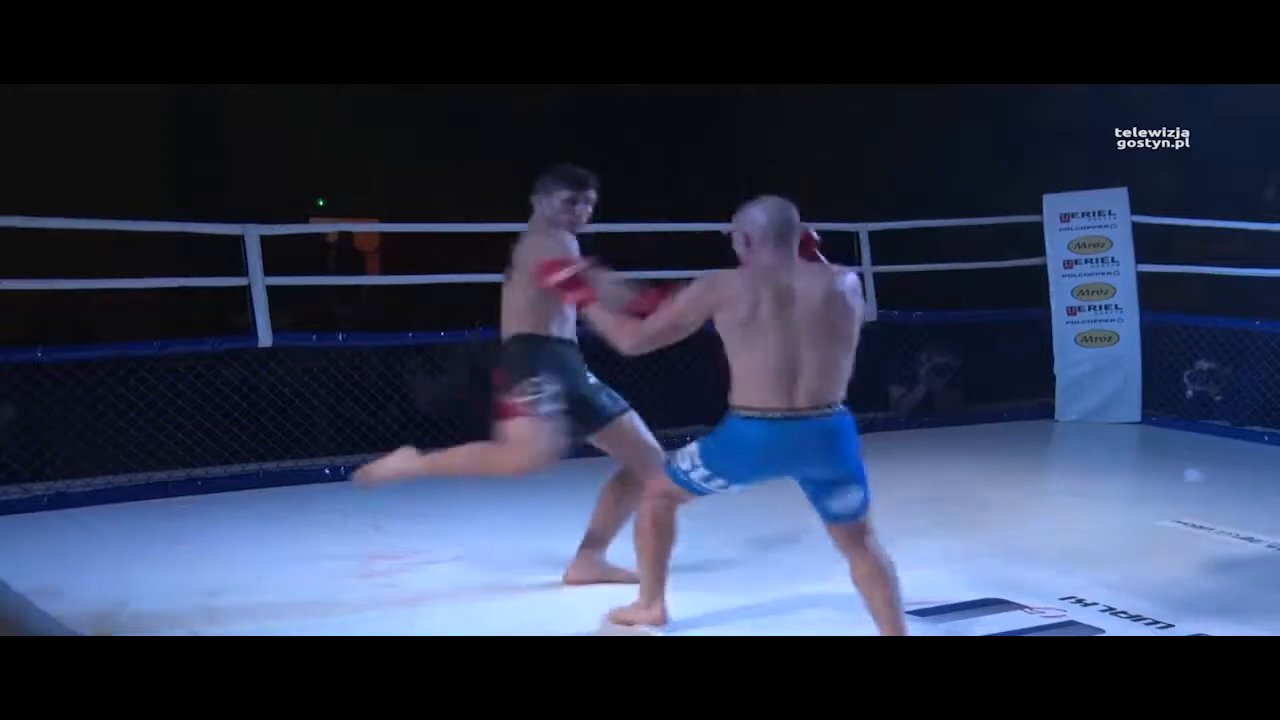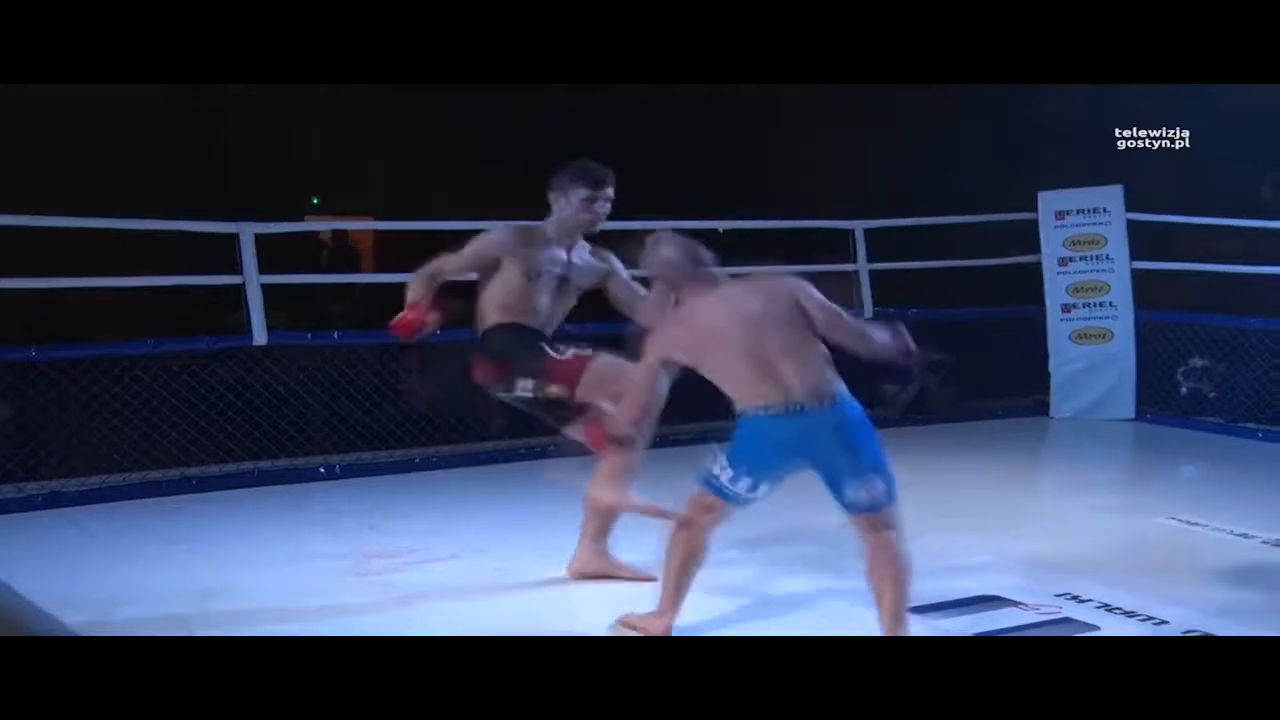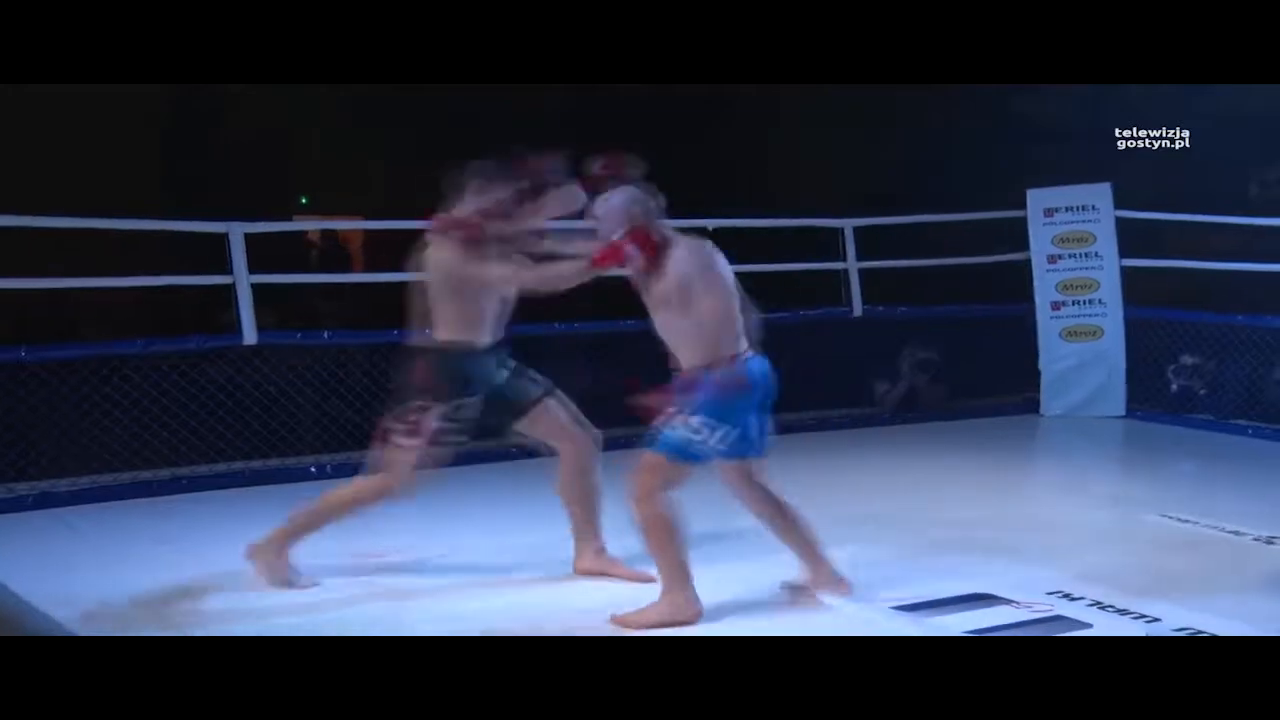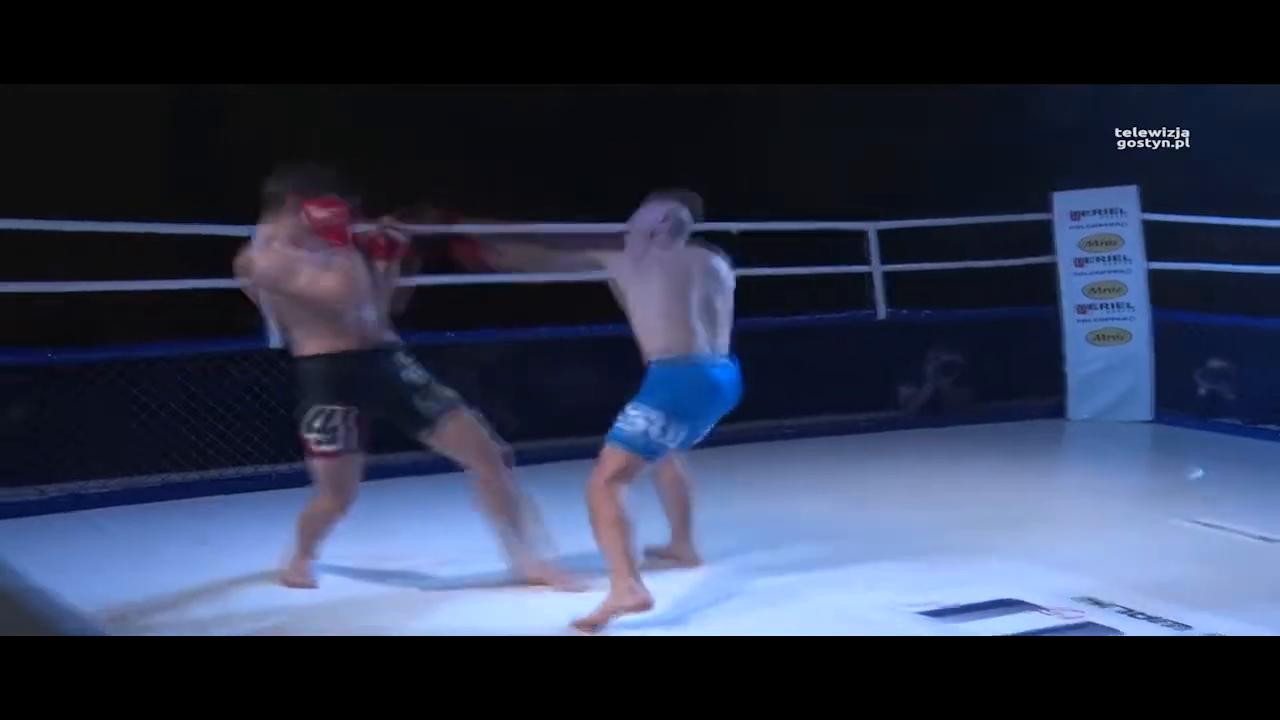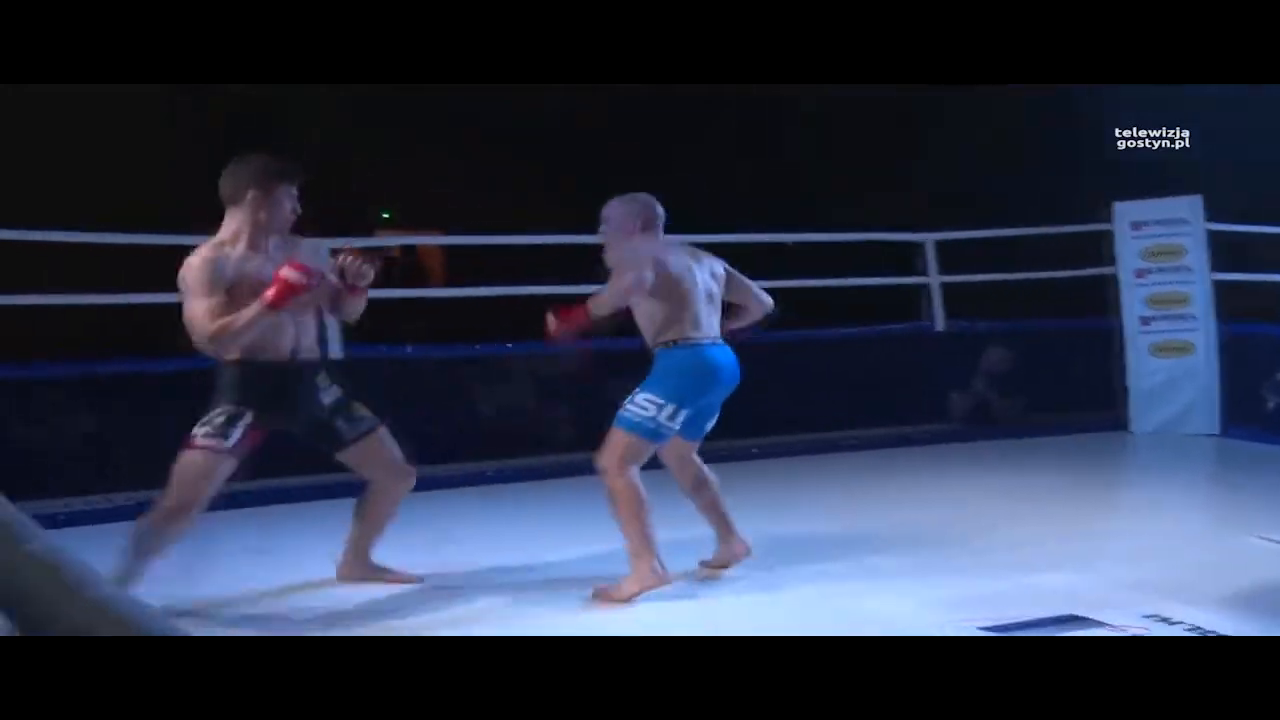
dt=0.3s
person 1, frame 1
left shoulder: (721, 289)
right shoulder: (841, 282)
left elbow: (634, 340)
right elbow: (851, 310)
left wrist: (582, 296)
right wrist: (816, 261)
left hip: (749, 437)
right hip: (825, 434)
left knee: (657, 494)
right knee: (856, 538)
left ankle: (650, 606)
right ankle: (895, 634)
person 1, frame 2
left shoulder: (670, 333)
right shoulder: (783, 287)
left elbow: (633, 406)
right elbow: (859, 339)
left wrist: (610, 431)
right wrist: (889, 340)
left hip: (764, 434)
right hip: (838, 421)
left knee: (698, 517)
right knee: (880, 529)
left ankle: (661, 616)
right ankle: (895, 632)
person 1, frame 3
left shoulder: (693, 258)
right shoulder: (645, 250)
left elbow: (733, 327)
left wrist: (700, 385)
left hip: (728, 384)
right hip: (738, 383)
left knee: (645, 488)
right knee: (747, 483)
left ankle: (678, 600)
right ankle: (823, 572)
person 1, frame 4
left shoulder: (632, 258)
right shoulder: (717, 265)
left elbow: (554, 255)
left wrist: (487, 249)
left hip: (677, 383)
right hip: (724, 379)
left knee: (603, 485)
right knee: (667, 456)
left ankle: (626, 589)
right ankle: (682, 545)
person 1, frame 5
left shoulder: (626, 252)
right shoulder: (706, 260)
left elbow: (636, 284)
right elbow: (762, 304)
left wrist: (576, 316)
left hip: (683, 367)
right hip: (720, 363)
left knee: (614, 463)
right knee: (679, 456)
left ankle: (644, 568)
right ankle: (730, 542)
person 2, frame 1
left shoulder: (548, 249)
right shoulder: (554, 239)
right wrist: (635, 299)
left hip: (568, 366)
right hip: (533, 361)
left knee: (648, 458)
right knee: (528, 458)
left ankle: (587, 560)
right ankle: (413, 463)
person 2, frame 2
left shoulder: (598, 262)
right shoulder: (511, 239)
left elbow: (651, 314)
right elbow: (431, 273)
right wrist: (418, 309)
left hip: (531, 363)
right hip: (507, 354)
left knee: (615, 443)
right knee: (648, 382)
left ankle: (592, 553)
right ankle: (613, 491)
person 2, frame 3
left shoulder: (480, 230)
right shoulder: (456, 249)
left elbow: (569, 198)
right elbow: (536, 280)
left hip: (489, 362)
right hip: (445, 366)
left knee: (580, 442)
right knee: (397, 481)
left ankle: (591, 553)
right ankle: (274, 544)
person 2, frame 4
left shoulder: (326, 245)
right shoulder: (262, 260)
left elbow: (379, 297)
right elbow: (345, 293)
left wrist: (386, 257)
right wrist: (338, 239)
left hip: (390, 364)
right hip: (331, 376)
left knee: (486, 455)
right knee: (336, 498)
left ankle: (527, 559)
right ankle: (301, 556)
person 2, frame 5
left shoulder: (306, 250)
right shoulder: (203, 266)
left elbow: (345, 313)
right elbow: (209, 340)
left wrist: (356, 285)
right wrist: (272, 300)
left hip: (310, 383)
right hip: (248, 387)
left knee: (396, 477)
right knee: (180, 506)
left ankle: (355, 564)
right ankle: (120, 584)
